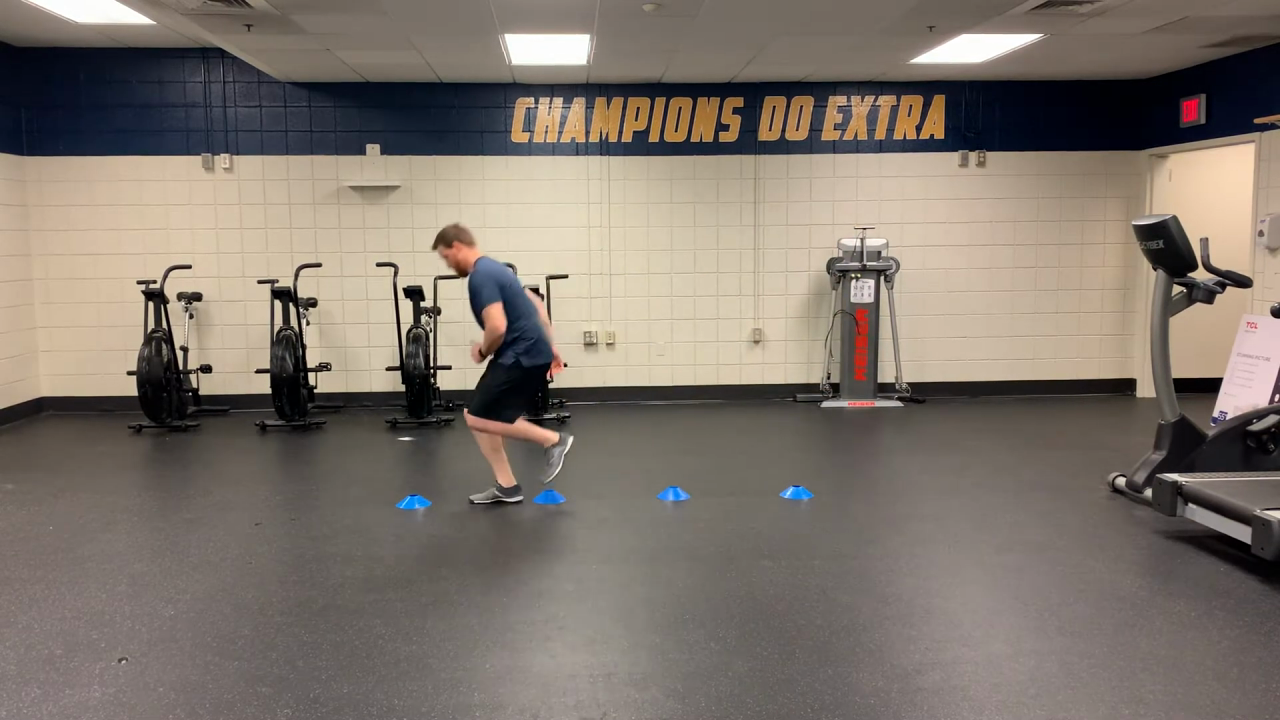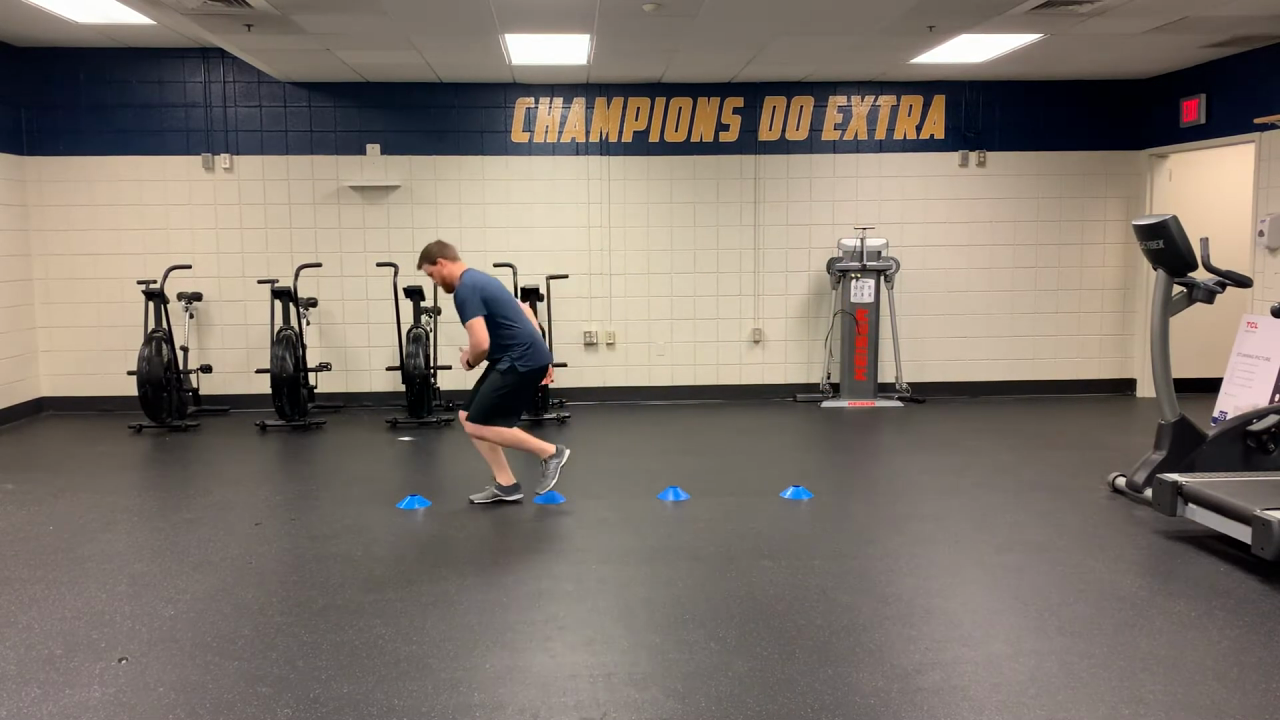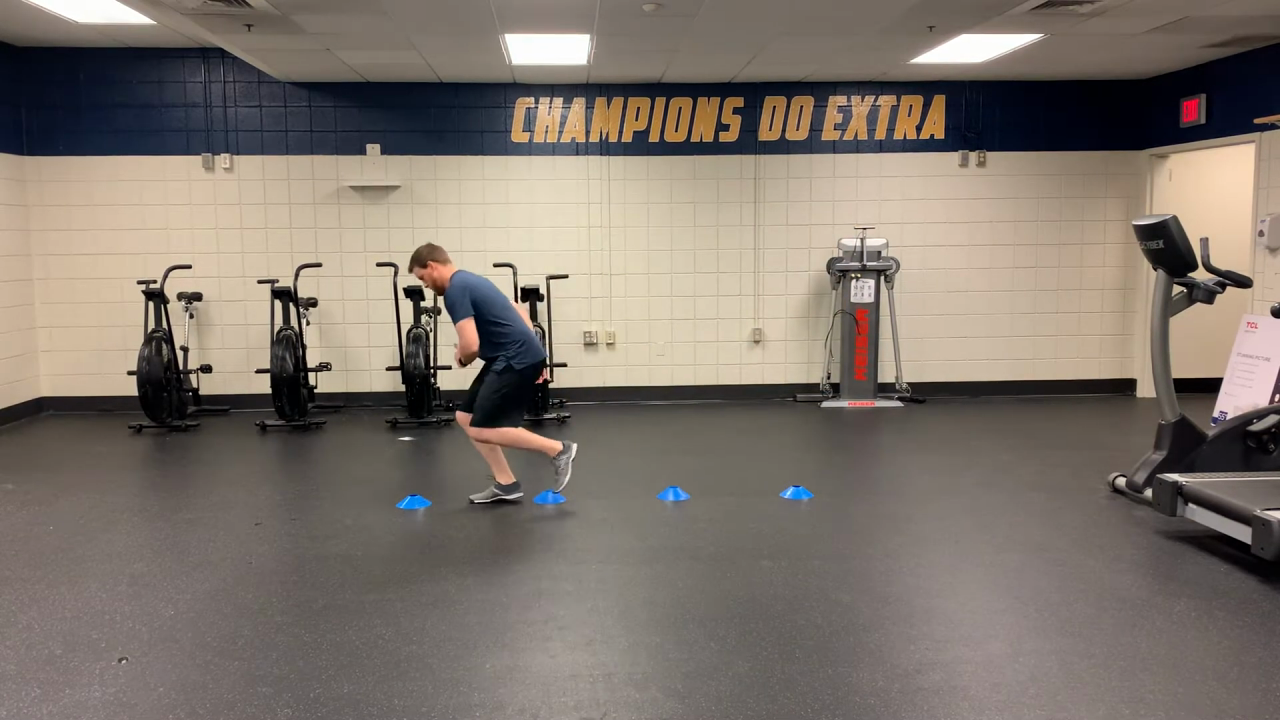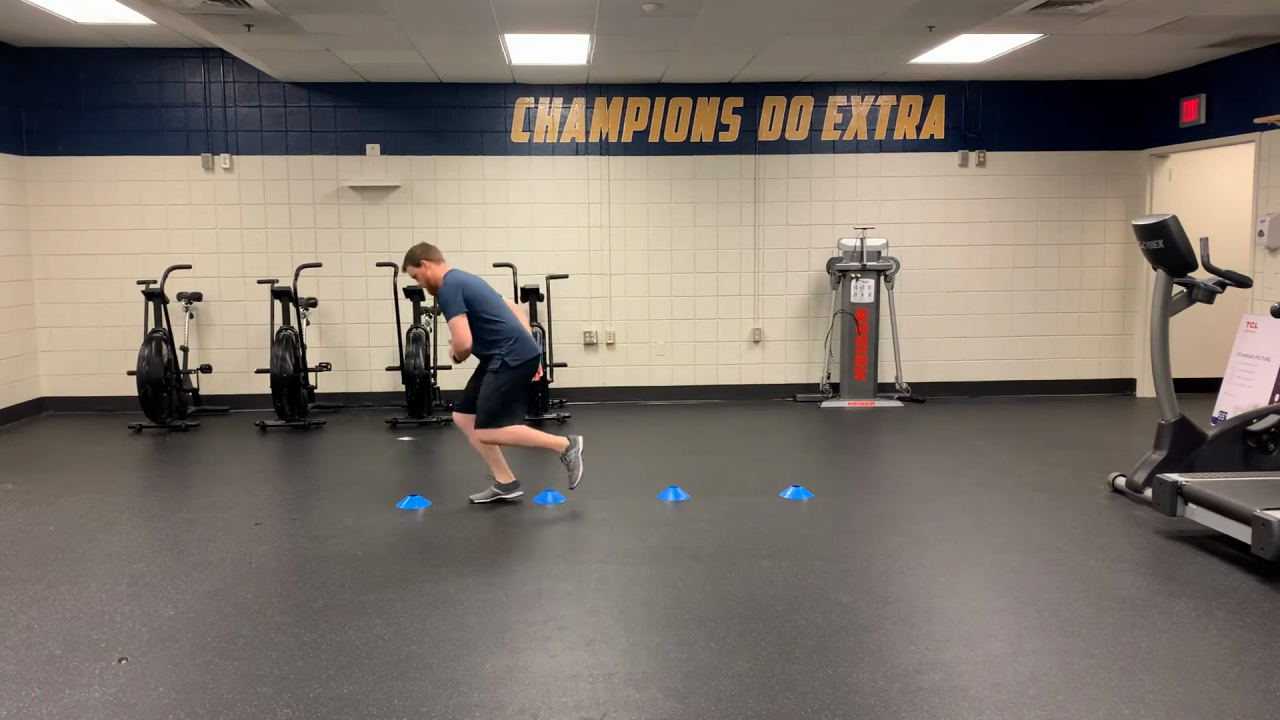
dt=0.1s
person 1, frame 1
left shoulder: (481, 277)
right shoulder: (493, 270)
left elbow: (498, 328)
right elbow: (535, 303)
left wrist: (483, 351)
right wrist: (549, 346)
left hip: (522, 357)
right hip: (527, 352)
left knee: (478, 418)
right knee: (476, 417)
left ankle: (552, 440)
right ankle: (507, 486)
person 1, frame 2
left shoulder: (466, 291)
right shoulder: (478, 280)
left elbow: (481, 344)
right elbow: (525, 311)
left wrist: (469, 361)
right wrist: (540, 357)
left hip: (520, 363)
right hip: (522, 359)
left knee: (476, 425)
right knee: (469, 417)
left ankle: (550, 452)
right ankle: (506, 485)
person 1, frame 3
left shoulder: (455, 292)
right shoulder: (469, 281)
left elbow: (471, 345)
right elbow: (517, 310)
left wrist: (461, 358)
right wrist: (535, 355)
left hip: (516, 361)
right hip: (515, 358)
left knee: (481, 430)
right knee: (465, 417)
left ankle: (558, 449)
right ankle: (506, 484)
person 1, frame 4
left shoulder: (448, 289)
right shoulder: (461, 280)
left elbow: (463, 343)
right elbow: (514, 308)
left wrist: (456, 356)
right wrist: (531, 357)
left hip: (510, 359)
right hip: (505, 357)
left knee: (488, 432)
right knee: (464, 418)
left ankle: (566, 446)
right ankle: (505, 483)
